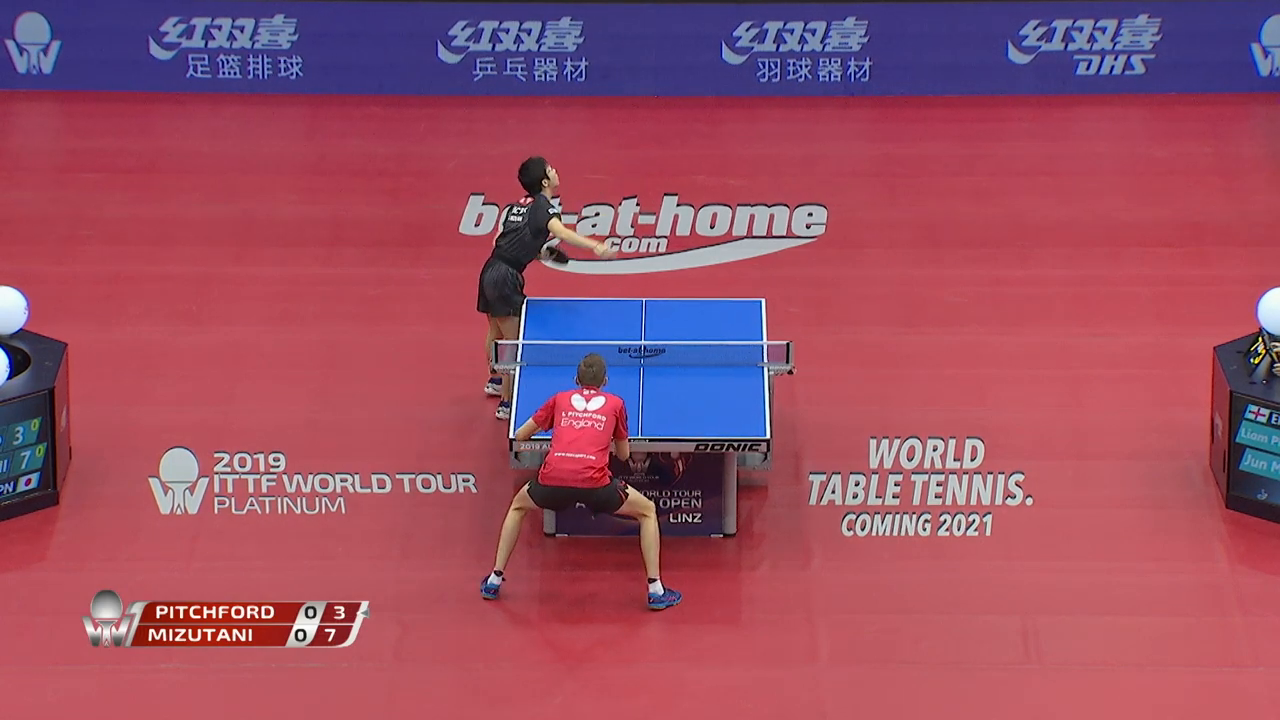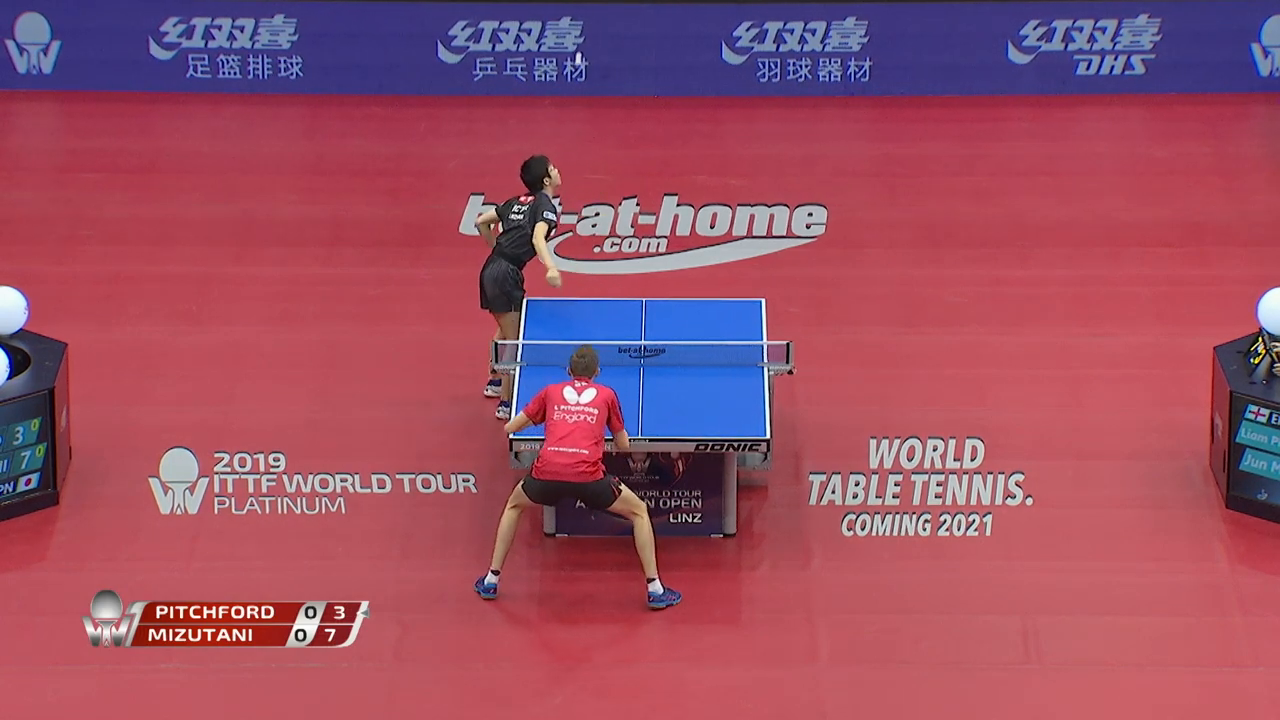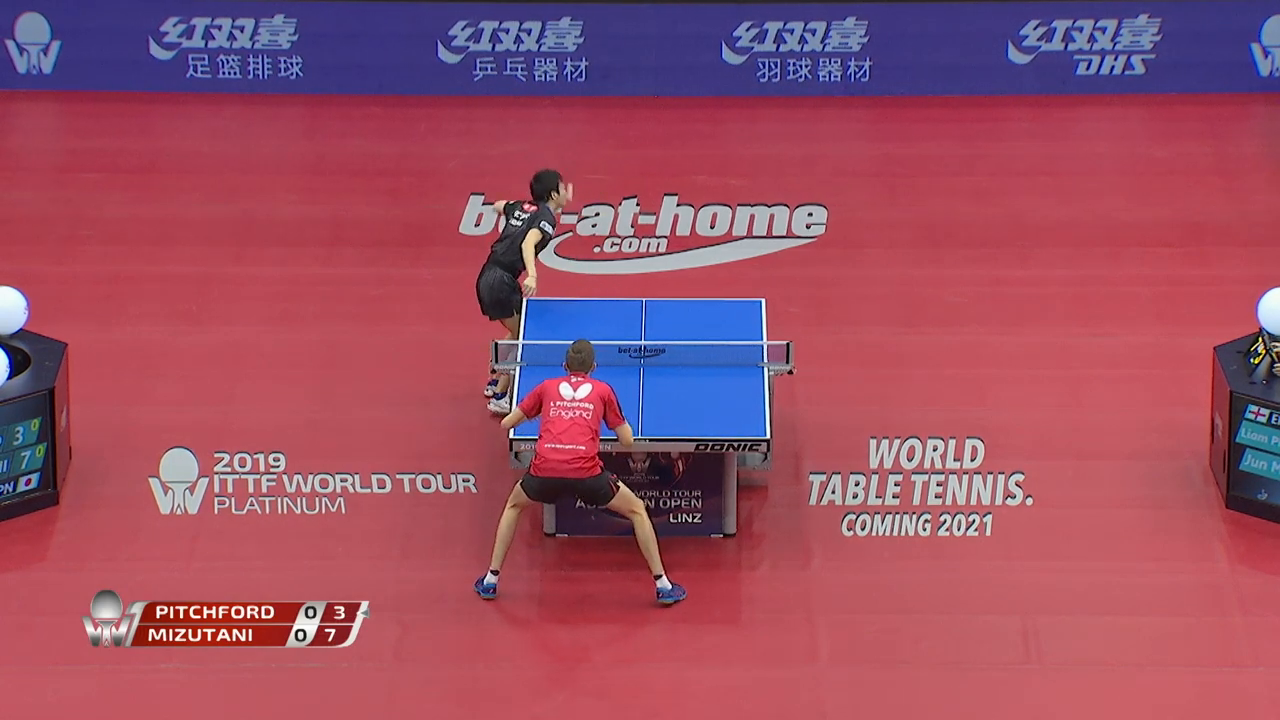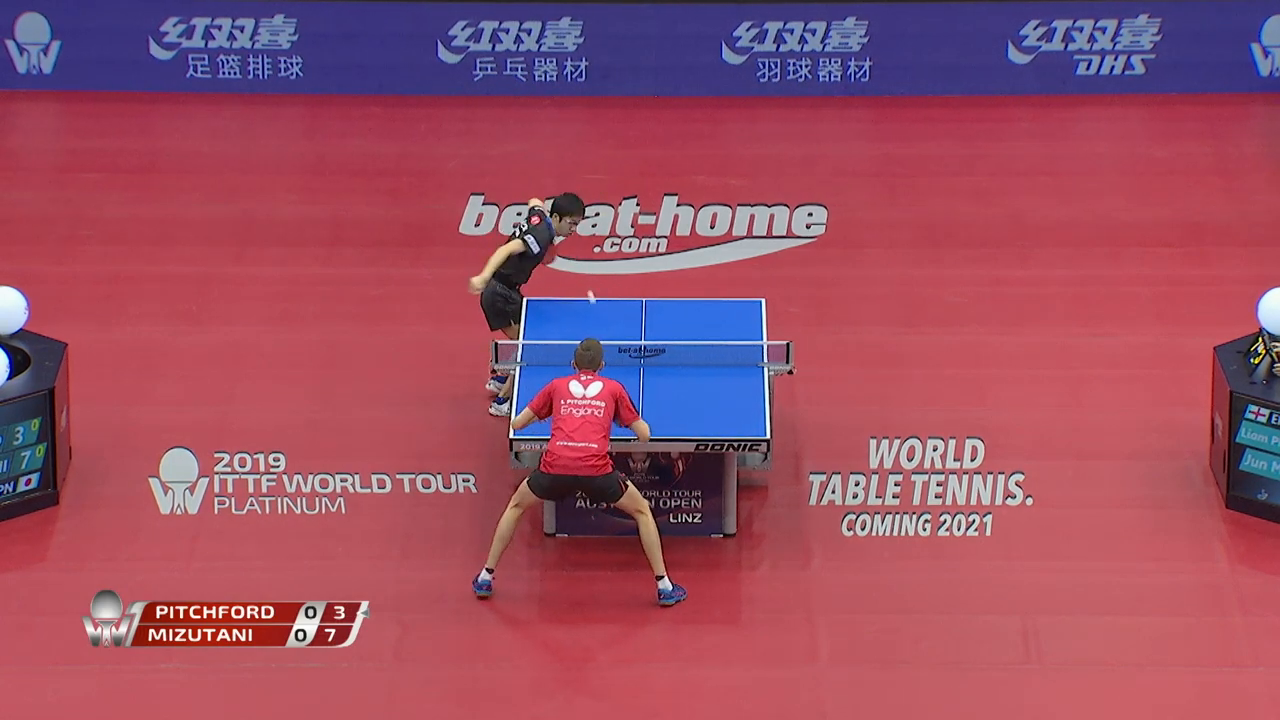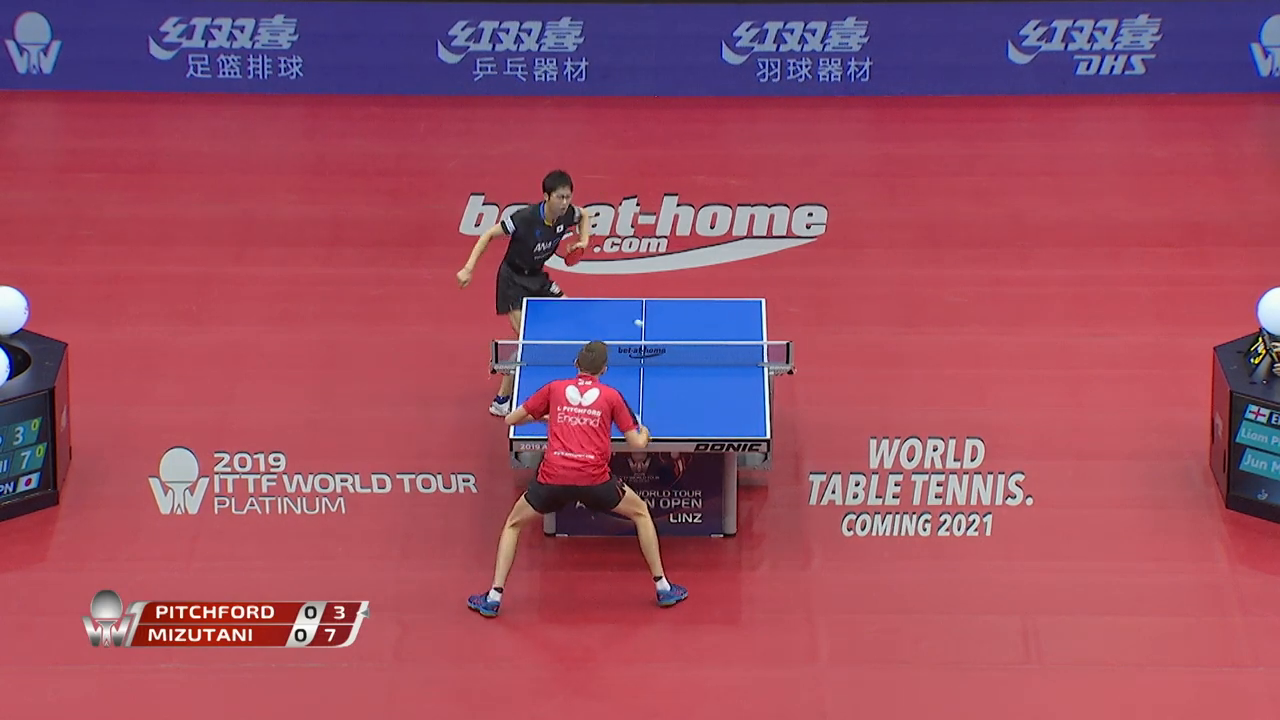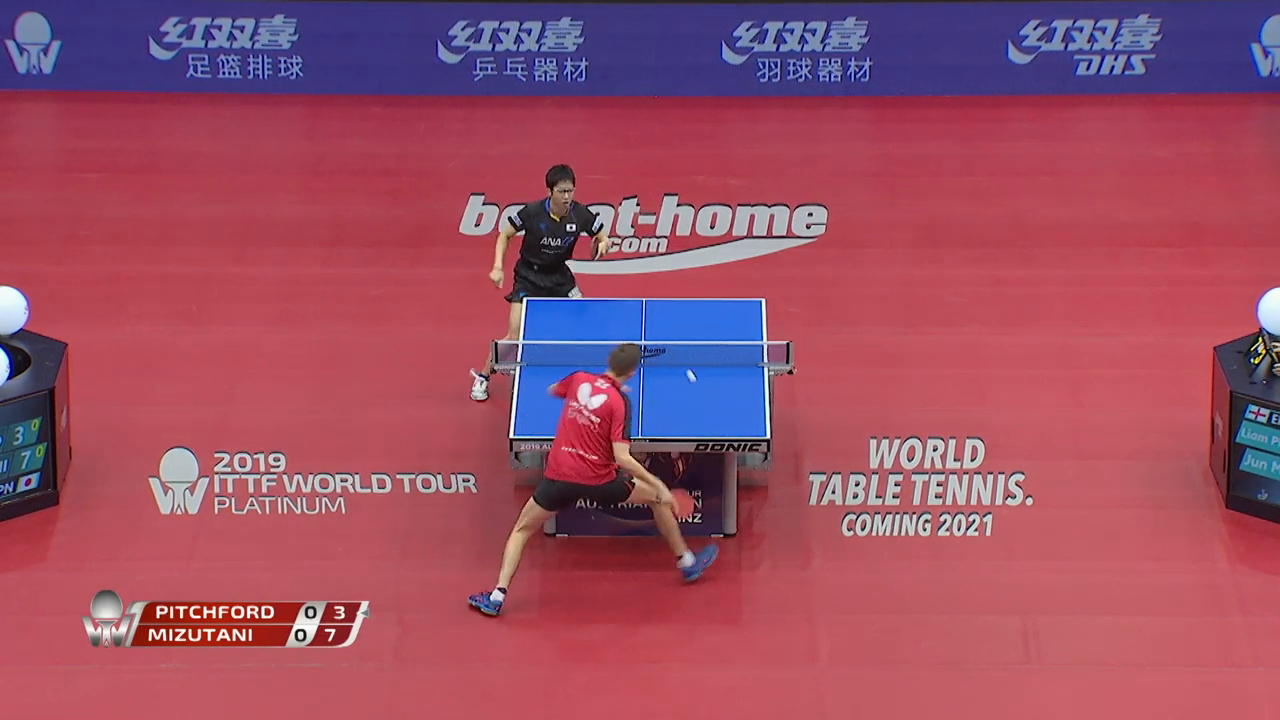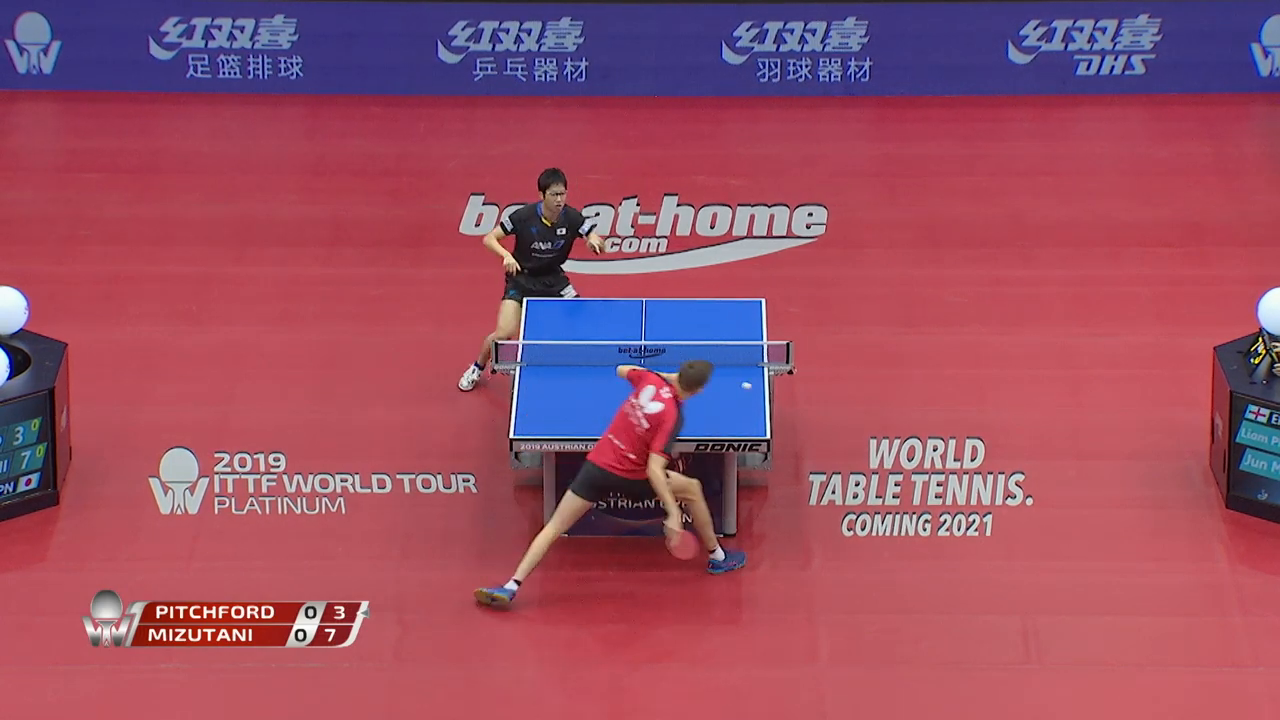
dt=0.2s
person 1, frame 1
left shoulder: (559, 399)
right shoulder: (615, 403)
left elbow: (520, 435)
right elbow: (624, 454)
left hip: (552, 480)
right hip: (594, 483)
left knee: (518, 507)
right knee: (647, 512)
left ankle: (494, 580)
right ankle: (656, 590)
person 1, frame 2
left shoulder: (551, 391)
right shoulder: (607, 395)
left elbow: (509, 428)
right elbow: (624, 446)
left wrist: (533, 419)
right wrist: (617, 435)
left hip: (547, 473)
right hip: (588, 476)
left knee: (513, 506)
right knee: (639, 512)
left ankle: (491, 580)
right ankle: (655, 590)
person 1, frame 3
left shoulder: (547, 387)
right shoulder: (603, 390)
left elbow: (506, 424)
right elbow: (627, 440)
left wrist: (539, 414)
right wrist: (621, 424)
left hip: (544, 471)
right hip: (585, 472)
left knee: (513, 505)
right knee: (637, 511)
left ankle: (490, 580)
right ankle: (663, 586)
person 1, frame 4
left shoulder: (557, 386)
right shoulder: (614, 388)
left elbow: (516, 424)
right elbow: (643, 434)
left wrist: (543, 414)
right wrist: (627, 418)
left hip: (555, 468)
right hip: (596, 471)
left knee: (516, 505)
right knee: (642, 511)
left ankle: (486, 577)
right ankle: (665, 587)
person 1, frame 5
left shoulder: (554, 388)
right shoulder: (612, 396)
left elbow: (511, 419)
right elbow: (638, 444)
left wrist: (541, 416)
right wrist: (644, 432)
left hip: (552, 479)
right hip: (593, 480)
left knee: (513, 524)
right knee: (640, 513)
left ankle: (493, 597)
right ankle: (662, 587)
person 1, frame 6
left shoulder: (576, 380)
right shoulder: (620, 403)
left elbow: (553, 391)
right elbow: (621, 458)
right wrist: (656, 485)
left hip: (558, 477)
right hip: (598, 481)
left knee: (521, 531)
right knee: (659, 497)
left ankle: (495, 597)
right ankle: (687, 563)
person 1, frame 7
left shoulder: (649, 378)
right shoulder: (673, 417)
left elbow: (622, 369)
right elbow: (654, 469)
left wrist: (666, 378)
right wrist: (673, 513)
left hip: (598, 464)
right hip: (634, 476)
left knee: (553, 527)
right knee: (693, 490)
left ankle: (510, 587)
right ankle: (717, 556)
person 2, frame 1
left shoulder: (519, 205)
right shoulder: (543, 207)
right elbow: (561, 232)
left wrist: (534, 251)
right wrist: (596, 246)
left hip: (490, 270)
right hip: (506, 277)
left knee: (496, 332)
right knee: (513, 342)
left ankle: (495, 380)
right ankle: (507, 405)
person 2, frame 2
left shoulder: (517, 202)
right shoulder: (547, 207)
left elbow: (481, 222)
right elbow: (538, 237)
right wrist: (550, 267)
left hip: (491, 269)
right hip: (505, 274)
left knee: (506, 331)
right knee: (516, 340)
left ankle: (495, 382)
right ankle: (506, 404)
person 2, frame 3
left shoulder: (521, 207)
right shoulder: (547, 219)
left elbow: (498, 206)
right elbow: (528, 243)
right wrist: (532, 275)
left hip: (488, 277)
right hip: (500, 281)
left knee: (516, 334)
left ankle: (496, 381)
right ankle: (500, 398)
person 2, frame 4
left shoulder: (537, 217)
right shoulder: (541, 235)
left elbow: (535, 202)
right elbow: (505, 250)
right wrist: (483, 277)
left hip: (504, 291)
right hip: (500, 294)
left ankle: (499, 379)
right ankle: (502, 402)
person 2, frame 5
left shoulder: (567, 213)
right shoulder: (524, 217)
left elbow: (583, 215)
right elbow: (487, 236)
left wrist: (583, 241)
right wrist: (468, 268)
left hip: (537, 276)
right hip: (513, 280)
right ankle: (502, 401)
person 2, frame 6
left shoulder: (581, 214)
right shoulder: (531, 212)
left elbow: (604, 236)
right elbow: (503, 235)
left wrist: (602, 244)
right wrist: (497, 267)
left hip: (560, 276)
right hip: (528, 276)
right knee: (514, 337)
right ankle: (482, 377)
person 2, frame 7
left shoulder: (571, 217)
right shoulder: (523, 216)
left elbow: (594, 238)
right elbow: (489, 238)
left wrist: (595, 243)
right wrist: (506, 256)
left hip: (552, 277)
right hip: (520, 277)
right knee: (504, 333)
right ankle: (477, 368)
